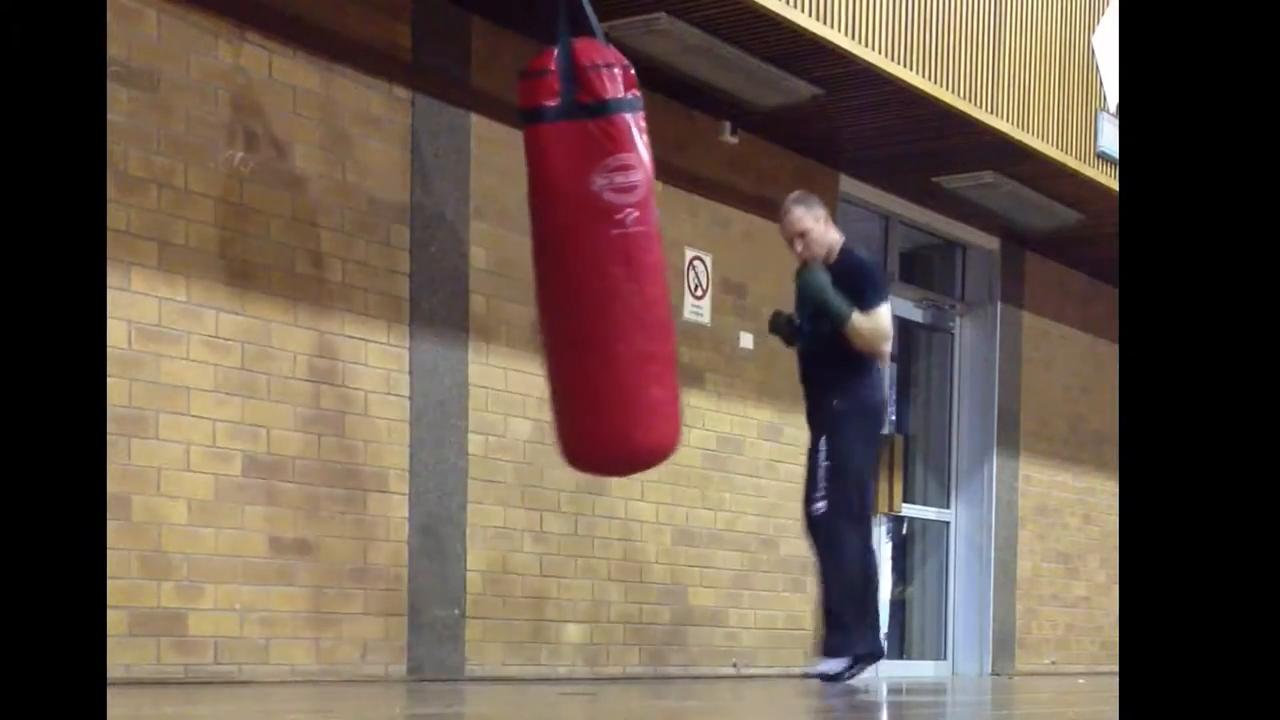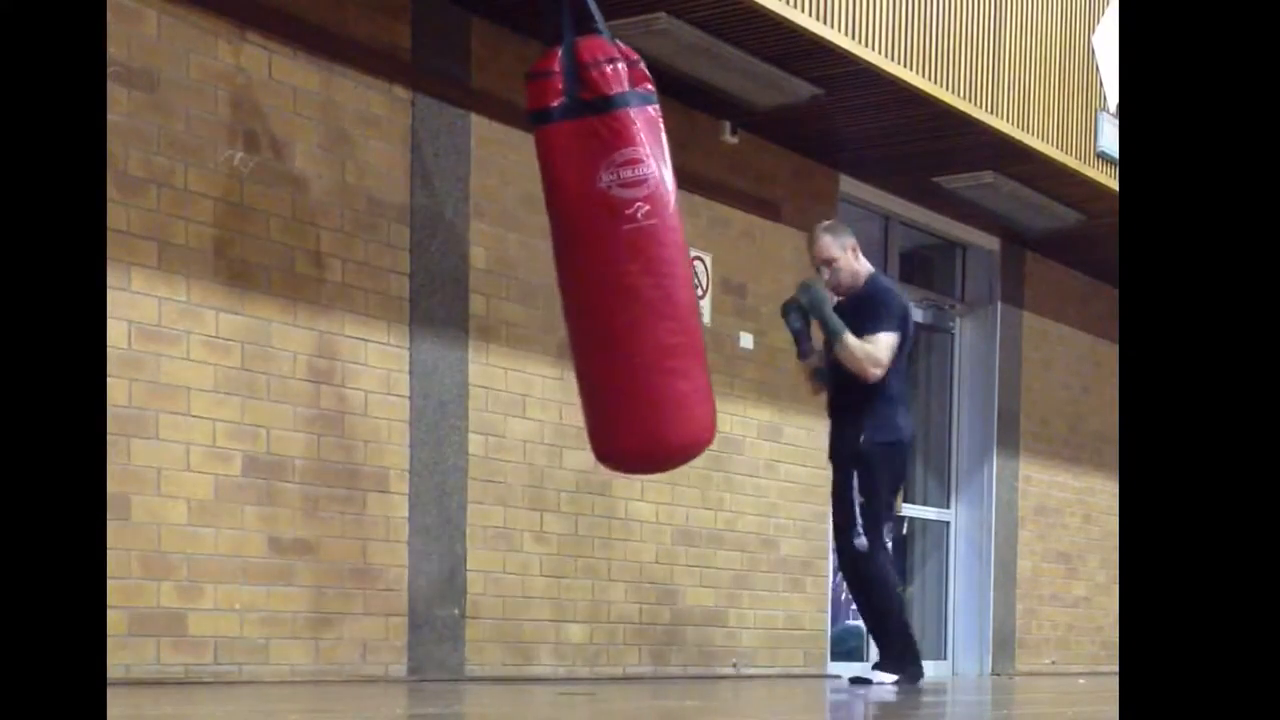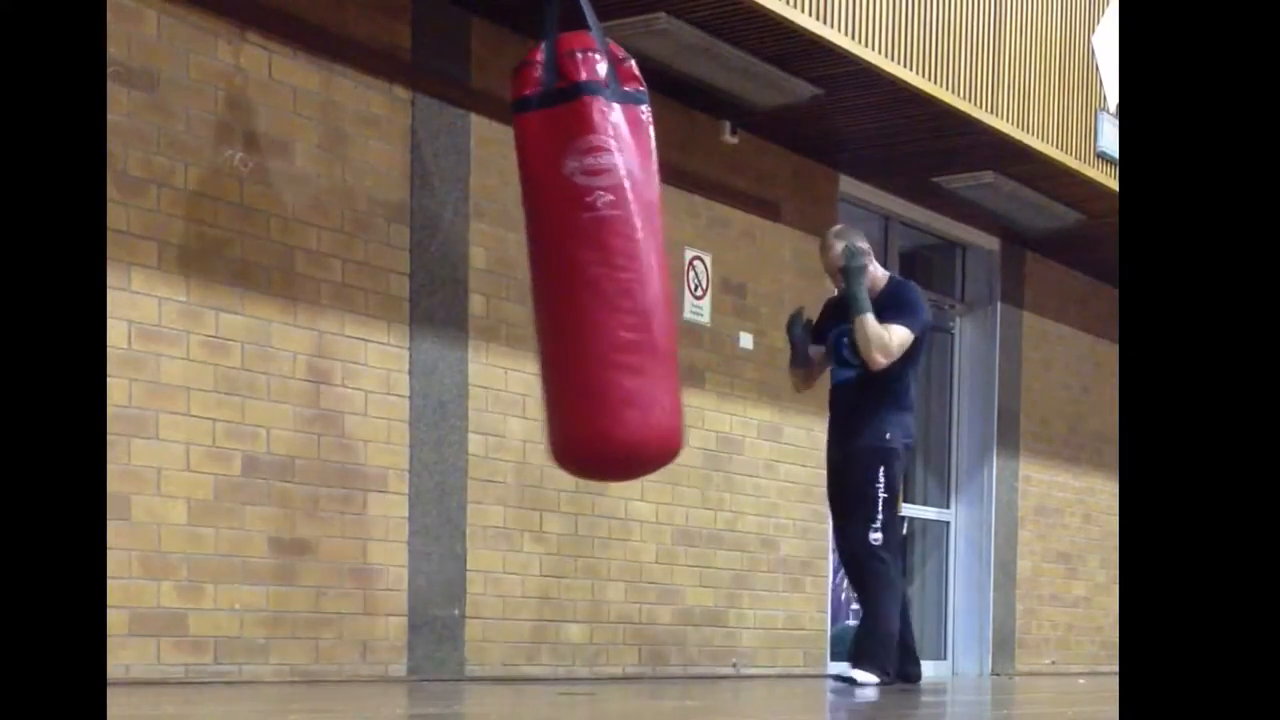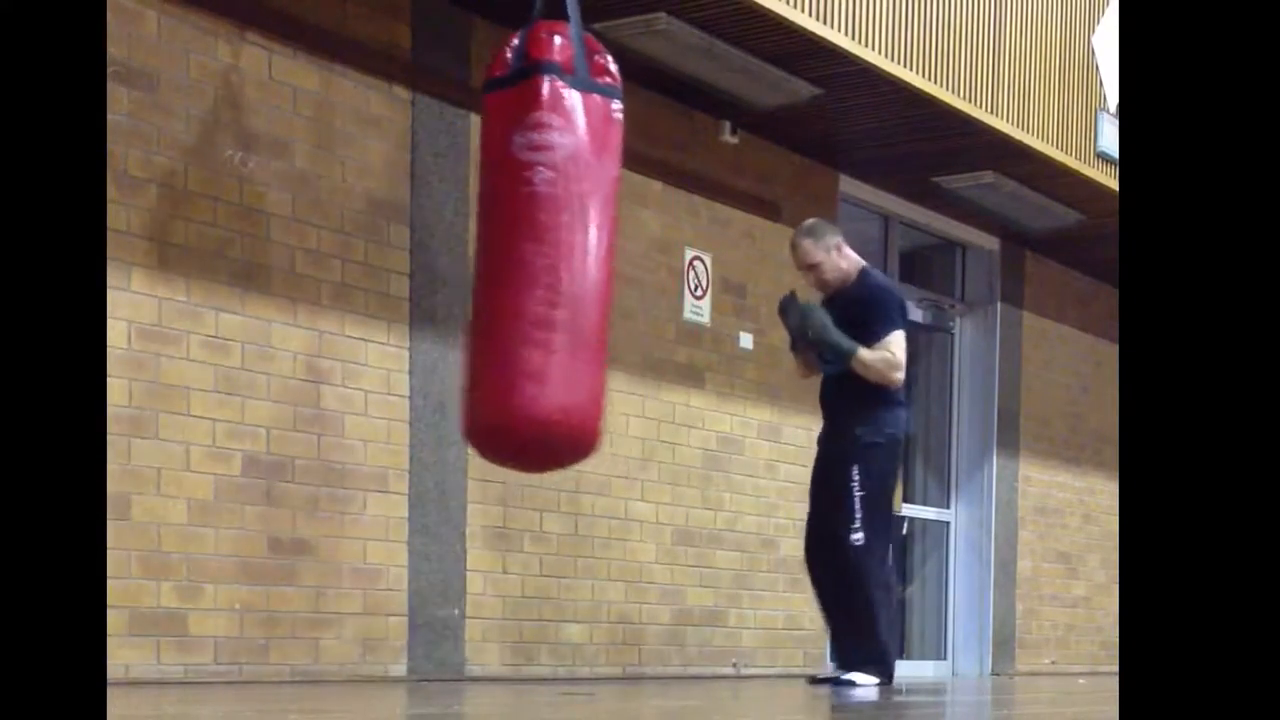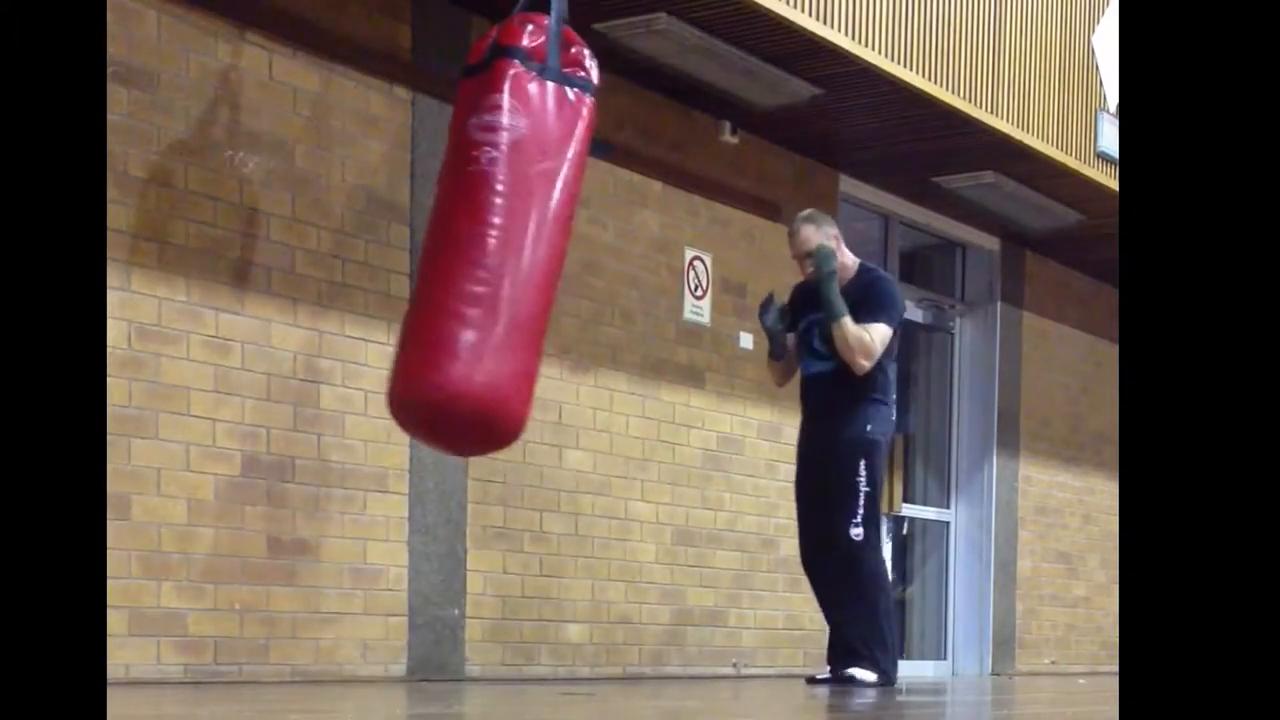
dt=0.3s
person 1, frame 1
left shoulder: (860, 269)
right shoulder: (810, 277)
left elbow: (880, 344)
left wrist: (830, 298)
right wrist: (790, 332)
left hip: (850, 407)
right hip: (833, 408)
left knee: (830, 518)
right knee: (847, 522)
left ankle: (847, 640)
right ankle: (862, 639)
person 1, frame 2
left shoulder: (881, 297)
right shoulder: (845, 307)
left elbow: (872, 366)
right elbow: (822, 381)
left wrist: (827, 316)
right wrist: (802, 336)
left hip: (874, 437)
right hip: (859, 439)
left knee: (861, 548)
right knee: (865, 550)
left ankle: (899, 658)
right ankle: (899, 658)
person 1, frame 3
left shoulder: (905, 298)
right shoulder: (834, 309)
left elbow: (879, 355)
right elbow: (802, 381)
left wrist: (859, 293)
right wrist: (799, 347)
left hip: (882, 437)
right hip: (843, 438)
left knee: (871, 546)
right knee: (857, 550)
left ankle: (875, 659)
right ankle: (901, 660)
person 1, frame 4
left shoulder: (878, 293)
right shoulder: (831, 298)
left elbow: (894, 371)
right elbow: (813, 367)
left wrist: (835, 339)
right wrist: (797, 332)
left hip: (871, 433)
right hip: (839, 432)
left knee: (860, 547)
right knee: (821, 545)
left ankle: (874, 662)
right ankle: (851, 654)
person 1, frame 5
left shoulder: (878, 287)
right shoulder: (802, 296)
left elbow: (861, 358)
right elbow: (780, 375)
left wrist: (831, 294)
right wrist: (774, 335)
left hip: (860, 428)
right hip: (816, 430)
left knee: (856, 543)
right knee: (817, 549)
left ankle: (875, 661)
right ankle: (845, 656)
